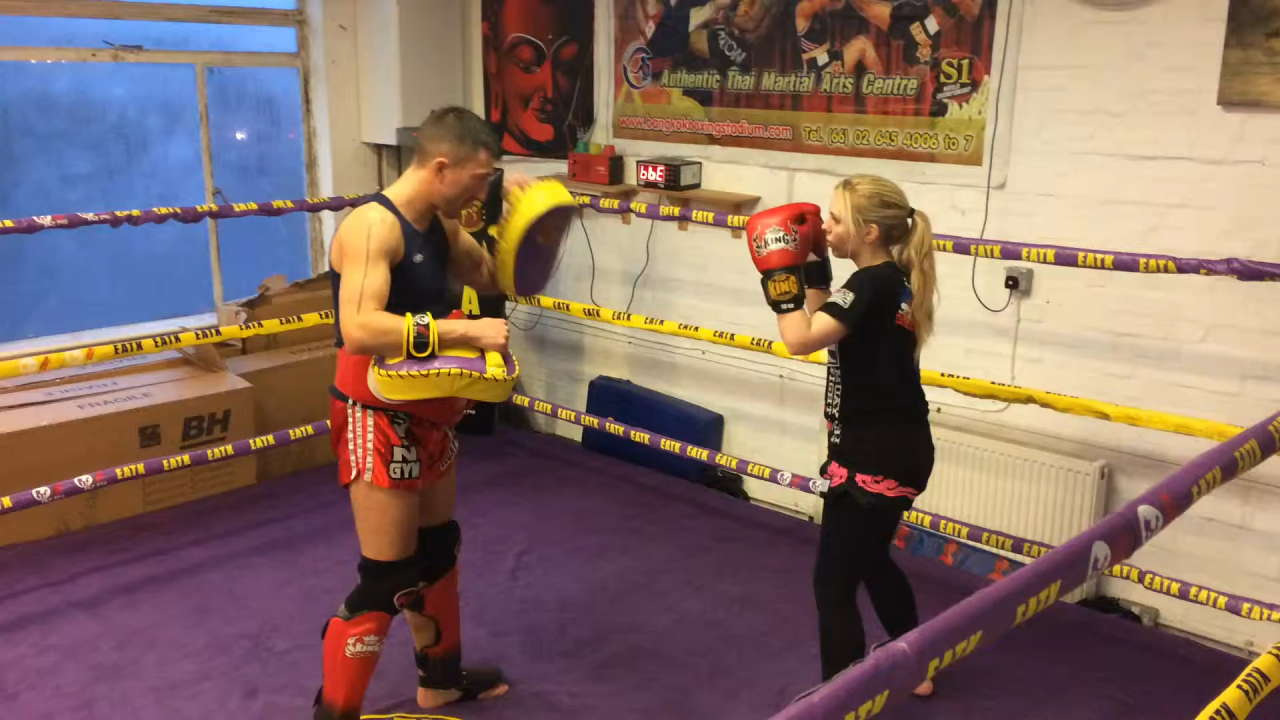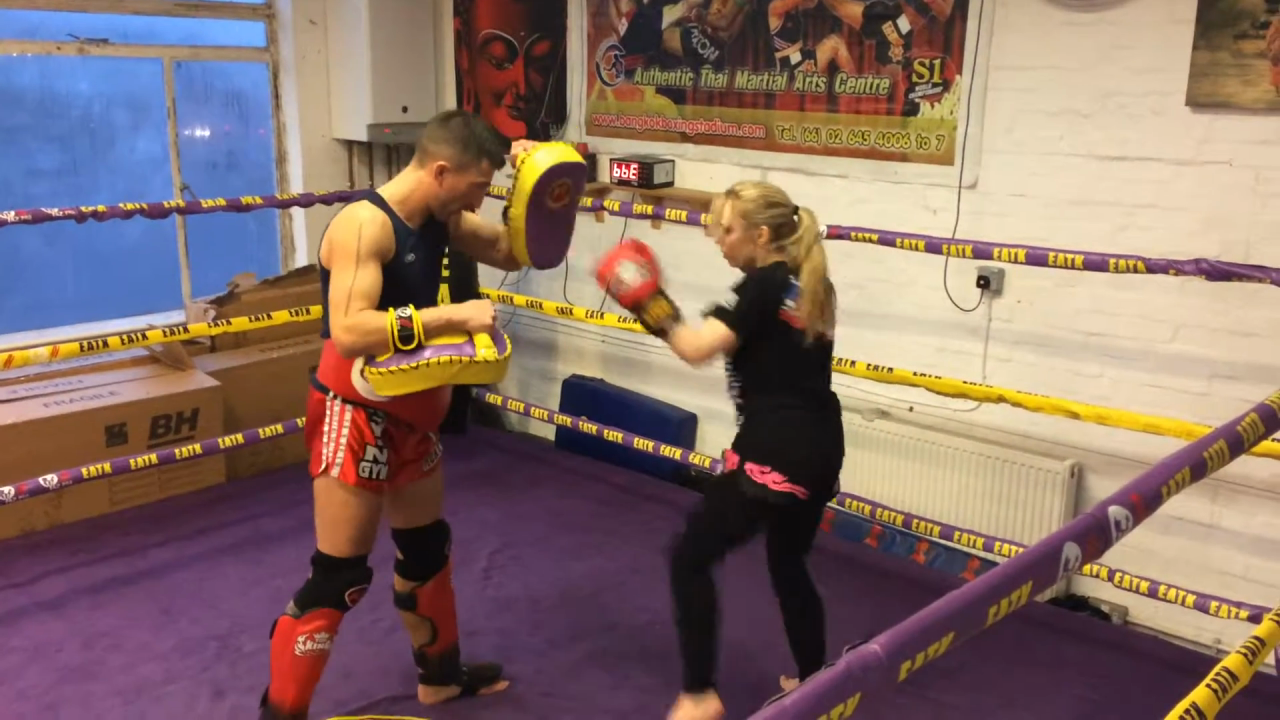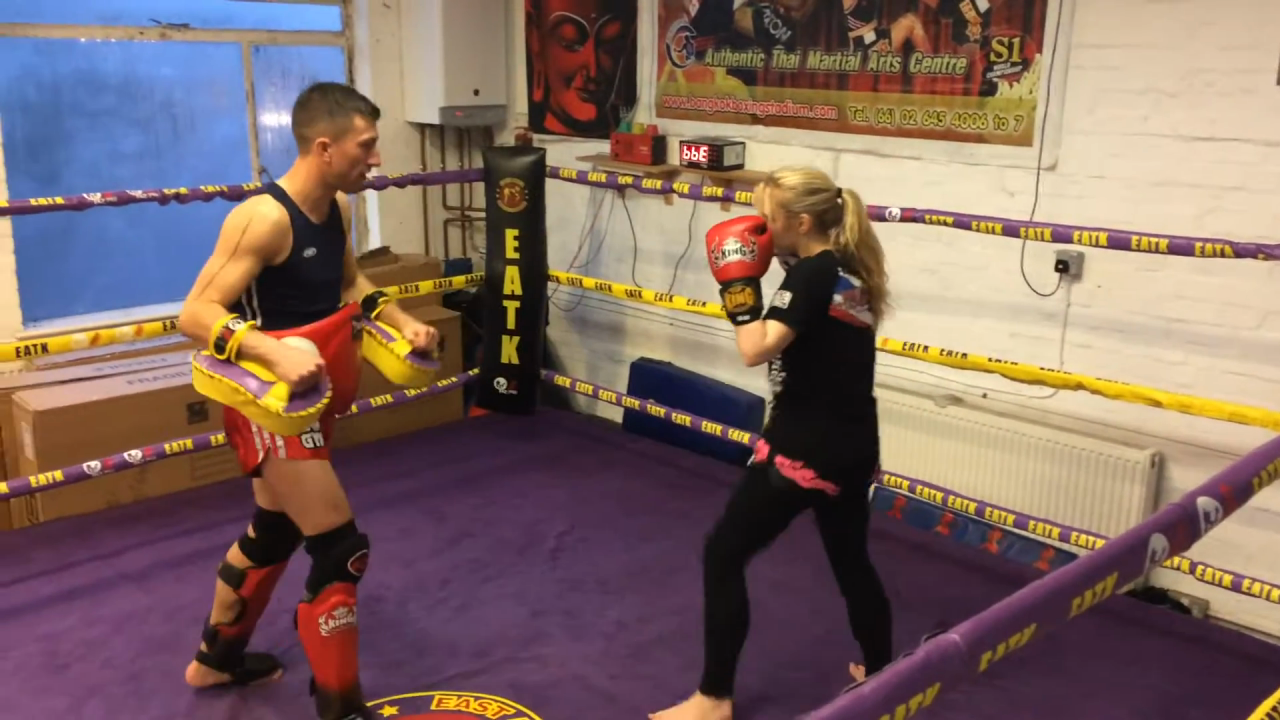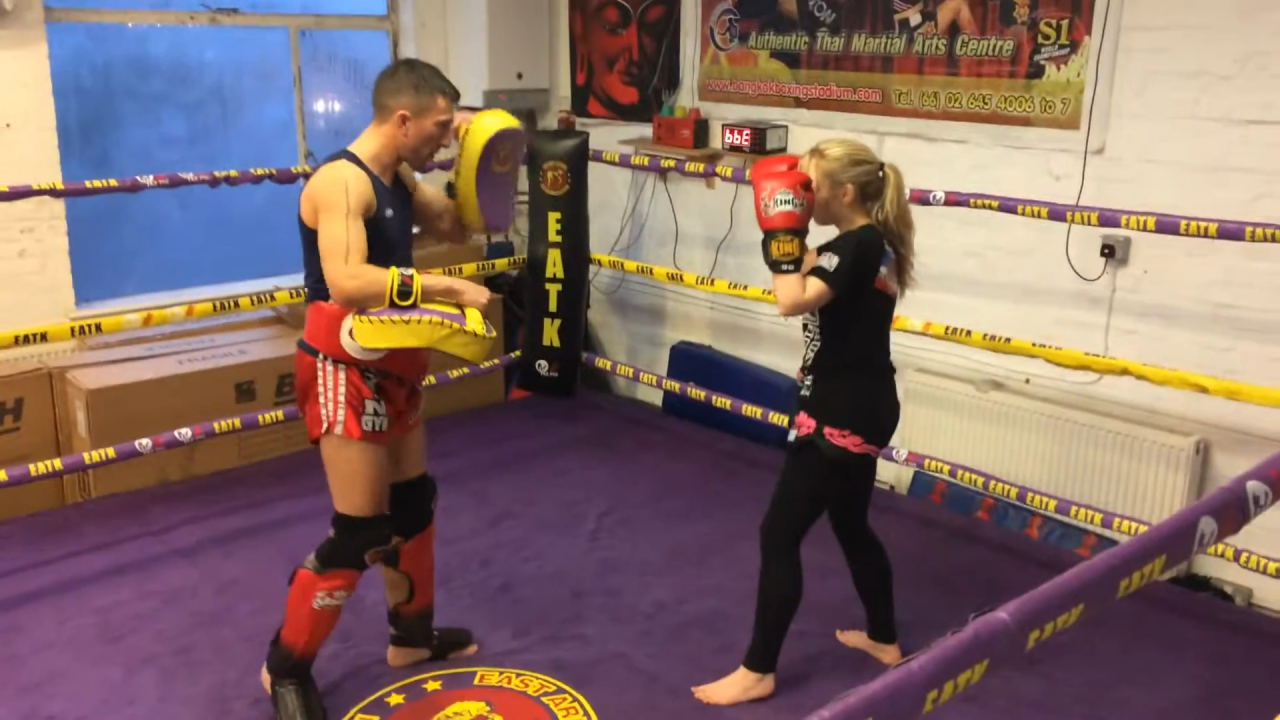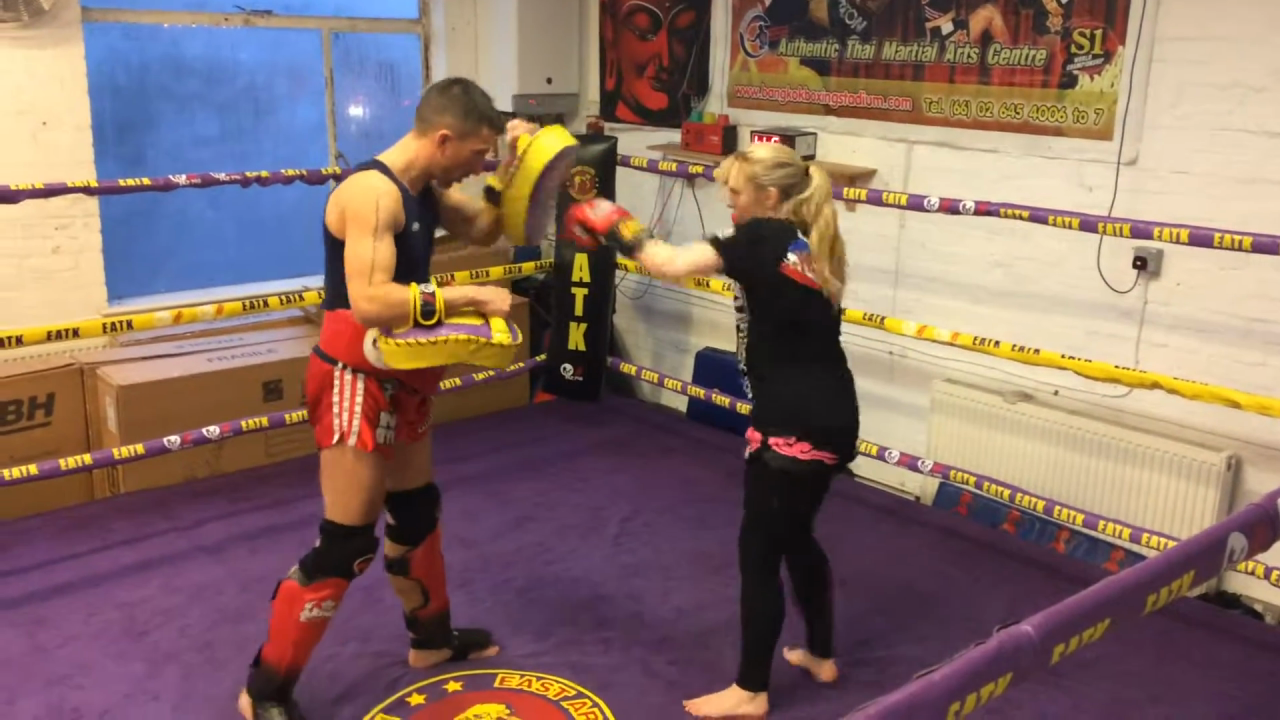
dt=1s
person 1, frame 1
left shoulder: (438, 224)
right shoulder: (372, 226)
left elbow: (493, 277)
right elbow: (358, 330)
right wrist: (464, 330)
left hip: (426, 414)
right hip: (379, 419)
left knee: (438, 546)
right knee: (386, 578)
person 1, frame 2
left shoulder: (439, 216)
right shoulder: (364, 224)
left elbow: (509, 252)
right elbow: (348, 333)
right wrist: (450, 316)
left hip: (409, 413)
right hip: (356, 416)
left knee: (427, 545)
right knee: (339, 577)
person 1, frame 3
left shoulder: (338, 206)
right shoulder: (264, 219)
right elbow: (195, 314)
left wrist: (399, 321)
right wrist: (277, 350)
left knee: (274, 533)
right knee: (340, 550)
left ankle: (218, 654)
person 1, frame 4
left shoulder: (397, 178)
right shoulder: (342, 180)
left elbow: (456, 227)
right elbow: (346, 282)
right wrist: (450, 286)
left hip: (390, 368)
right hip: (344, 374)
left knee: (413, 503)
right knee: (360, 534)
left ankle: (412, 634)
person 1, frame 5
left shoulder: (420, 186)
right shoulder: (370, 192)
left elbow: (485, 229)
right elbow: (372, 301)
left wrist: (510, 167)
right wrist: (468, 296)
left hip: (397, 380)
right hip: (356, 381)
left knee: (416, 511)
right knee: (345, 545)
left ankle: (431, 637)
person 2, frame 1
left shoulder: (874, 284)
right shoulder: (890, 278)
left elbow: (799, 339)
right elbow: (825, 320)
left wrist: (778, 266)
right wrist: (809, 265)
left hip: (873, 458)
right hip: (897, 450)
left knee: (834, 583)
right knee: (871, 559)
person 2, frame 2
left shoulder: (759, 289)
right shoulder: (809, 284)
left elbow: (693, 346)
left wrist: (645, 297)
left hip: (773, 453)
right hip: (821, 452)
left knee: (689, 560)
right knee: (789, 568)
person 2, frame 3
left shoulder: (811, 276)
right shoulder: (848, 271)
left elbow: (756, 347)
left wrist: (736, 279)
left hip: (803, 449)
right hip: (853, 447)
left knee: (723, 557)
right knee: (851, 560)
right ankle: (878, 672)
person 2, frame 4
left shoulder: (858, 248)
right shoulder: (871, 243)
left elbow: (793, 299)
right elbow: (811, 275)
left wrist: (780, 229)
right wrist: (789, 228)
left hip: (840, 415)
right hip: (863, 409)
left knee: (779, 535)
right knee: (851, 525)
left ankle: (757, 672)
right ankle: (882, 639)
person 2, frame 5
left shoulder: (762, 239)
right shoulder: (810, 244)
left elbow: (676, 264)
left wrist: (612, 229)
left hip: (789, 423)
right hip: (833, 417)
left knee: (760, 547)
right knee: (793, 535)
right ankle: (820, 654)
